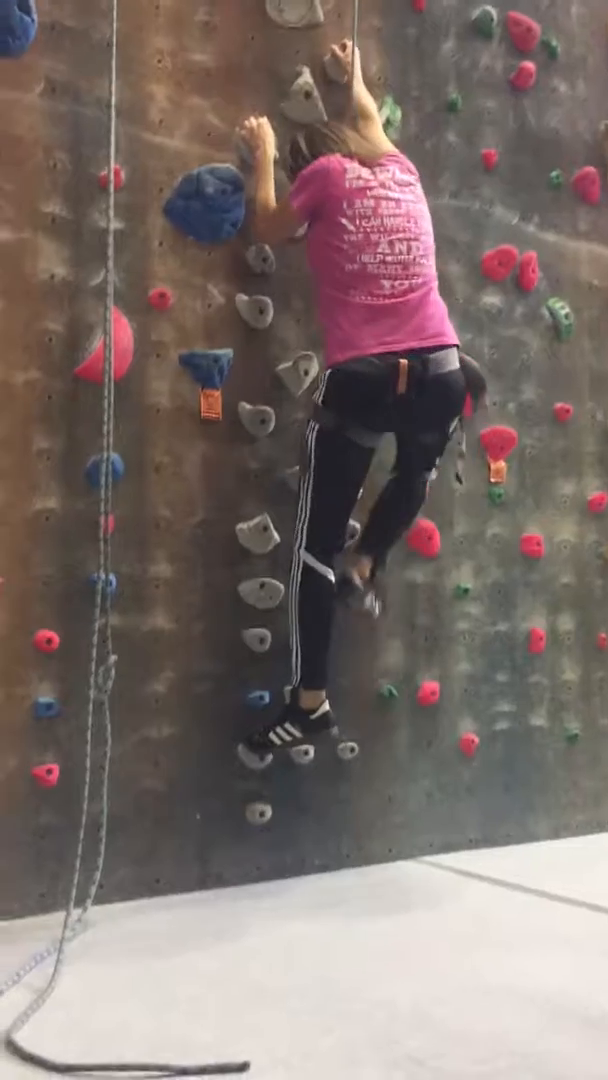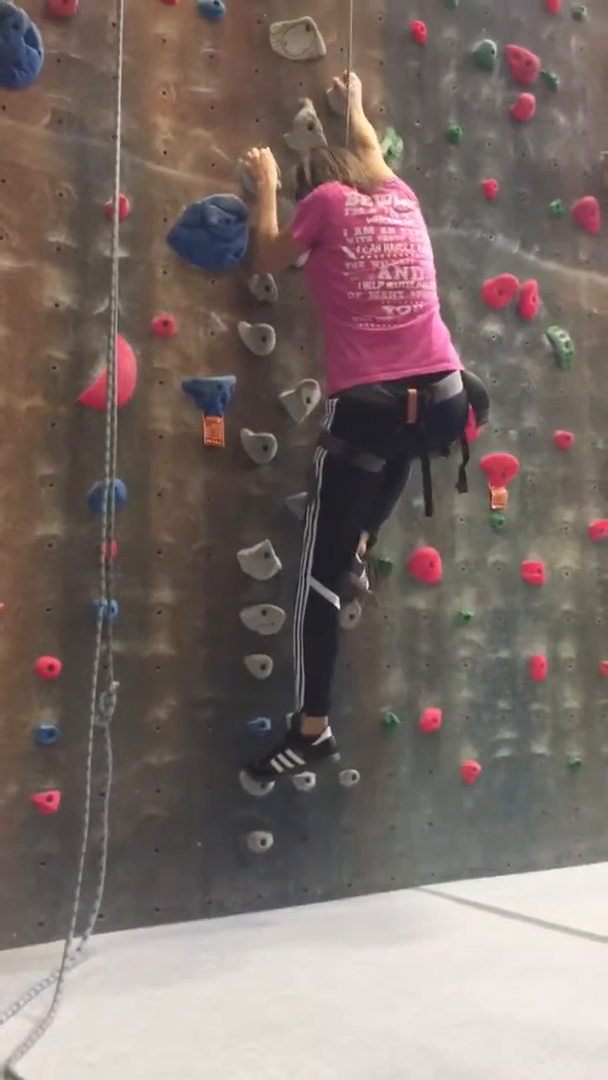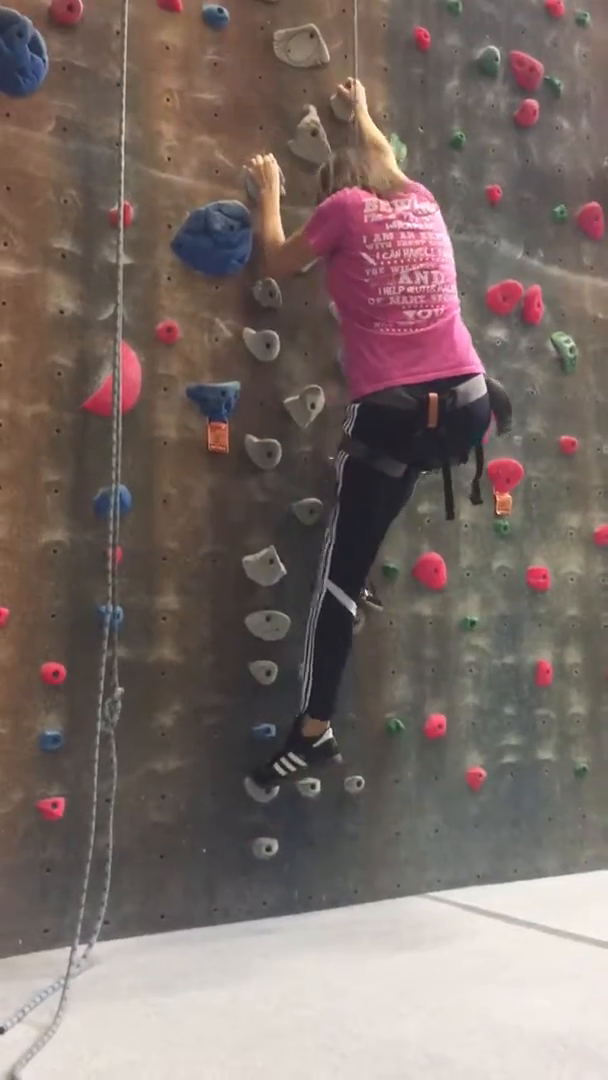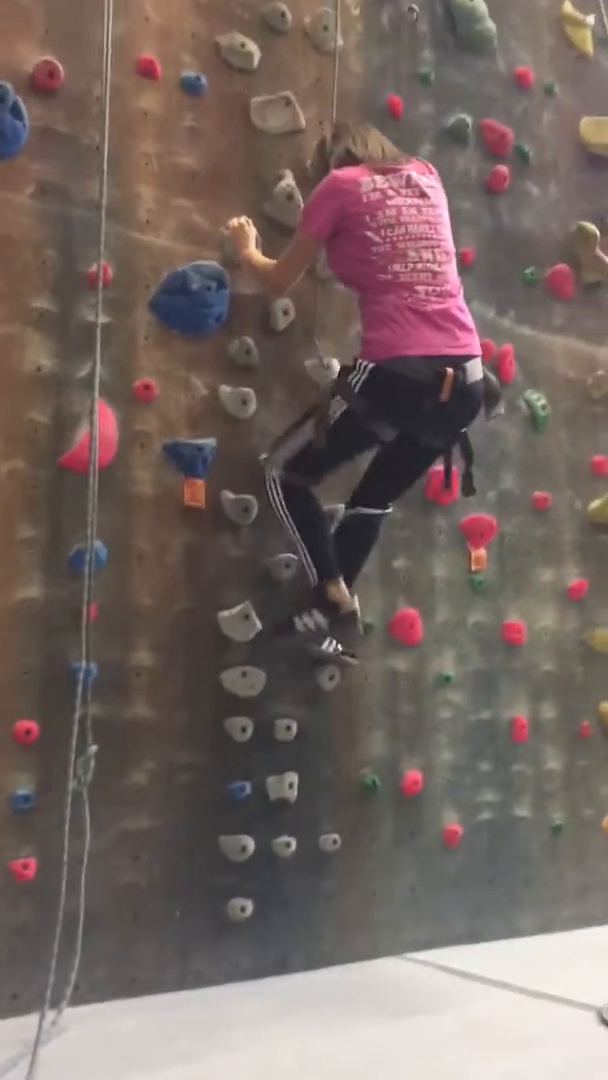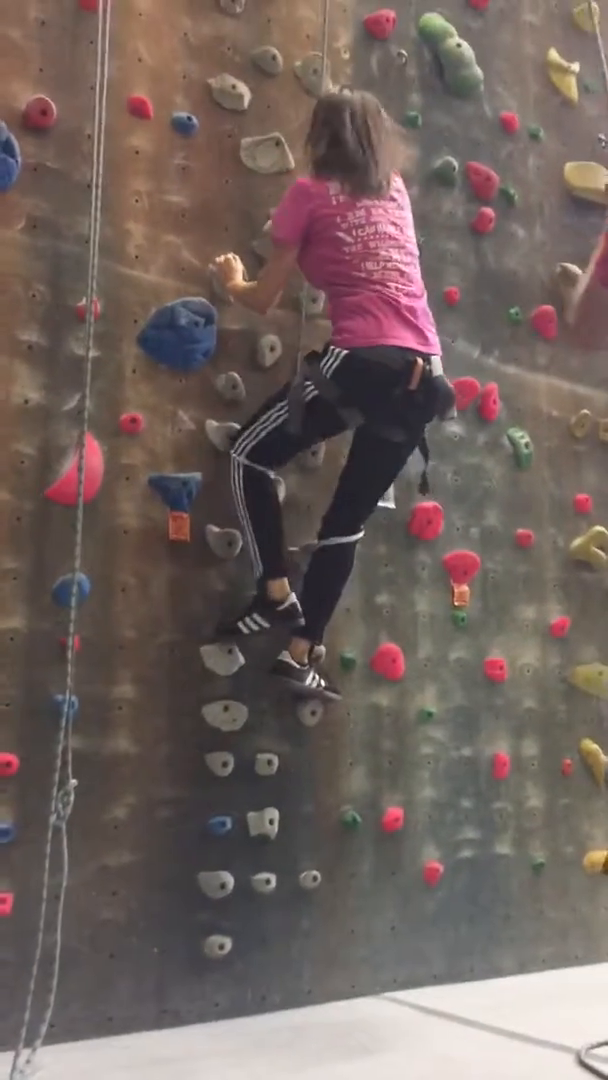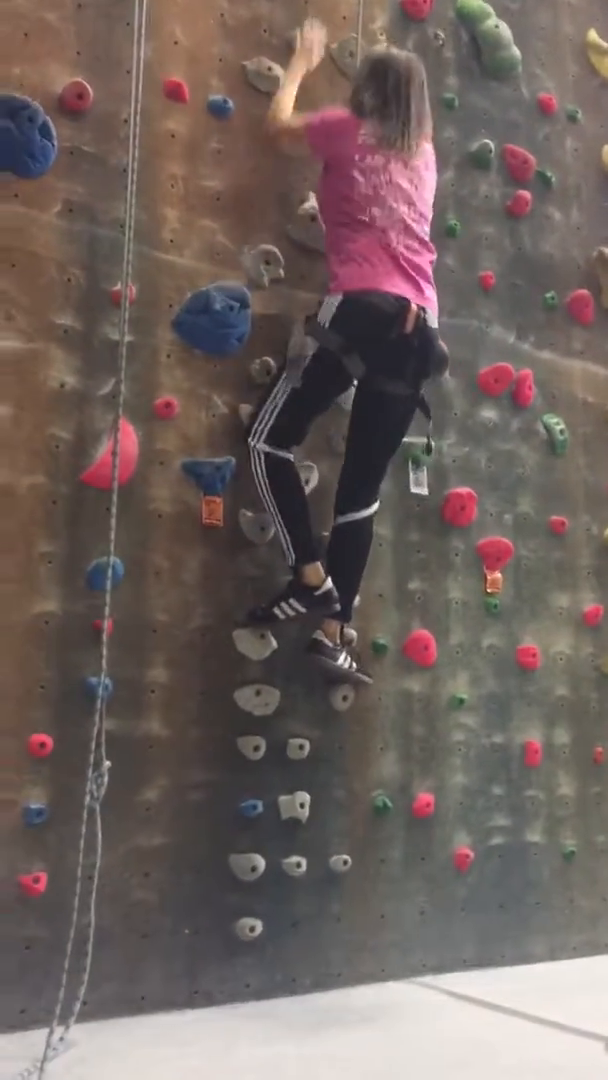
dt=0.5s
person 1, frame 1
left shoulder: (328, 172)
right shoulder: (401, 172)
left elbow: (267, 228)
right elbow: (370, 122)
left wrist: (263, 154)
right wrist: (354, 73)
left hip: (362, 379)
right hip: (438, 373)
left knee: (314, 544)
right knee: (418, 464)
left ankle: (309, 704)
right ankle: (365, 568)
person 1, frame 2
left shoulder: (328, 201)
right shoulder: (401, 197)
left elbow: (269, 257)
right elbow: (370, 150)
left wrist: (266, 185)
right wrist: (354, 101)
left hip: (367, 407)
right hip: (443, 400)
left knee: (318, 572)
left ankle: (311, 730)
right ankle: (361, 550)
person 1, frame 3
left shoulder: (345, 205)
right shoulder: (422, 202)
left elbow: (278, 263)
right elbow: (382, 156)
left wrist: (269, 193)
right wrist: (361, 111)
left hip: (390, 410)
right hip: (465, 402)
left knee: (337, 576)
right knee: (399, 465)
left ankle: (312, 730)
right ankle: (361, 574)
person 1, frame 4
left shoulder: (340, 184)
right shoulder: (426, 176)
left elbow: (281, 280)
left wrist: (247, 251)
left hip: (395, 372)
right hip: (464, 377)
left knee: (287, 473)
right knee: (374, 499)
left ankle: (335, 598)
right ankle: (328, 621)
person 1, frame 5
left shoulder: (310, 192)
right shoulder: (394, 188)
left elbow: (263, 299)
left wrist: (232, 281)
left hip: (363, 362)
right hip: (423, 373)
left knee: (249, 454)
right knee: (347, 521)
left ankle: (276, 592)
right ankle: (303, 651)
person 1, frame 6
left shoulder: (345, 130)
right shoulder: (424, 153)
left elbow: (279, 123)
left wrist: (300, 62)
left hip: (359, 310)
right hip: (417, 326)
left knee: (268, 437)
right knee: (362, 485)
left ankle: (312, 578)
right ankle: (335, 630)
